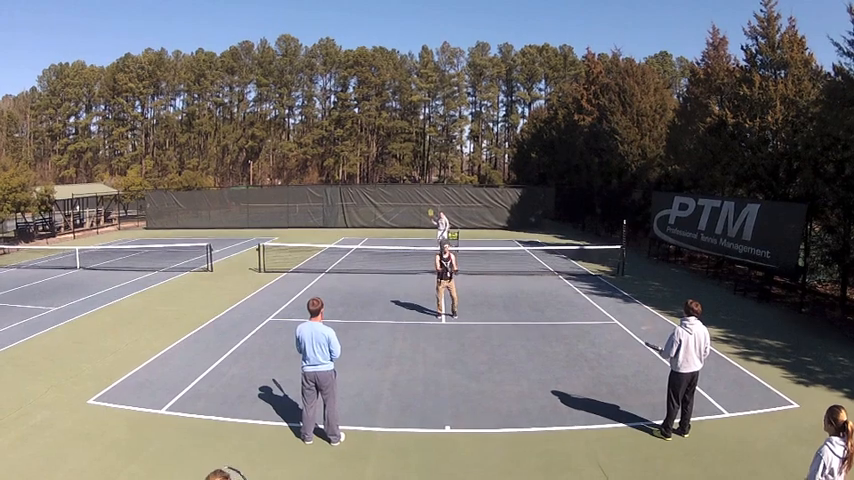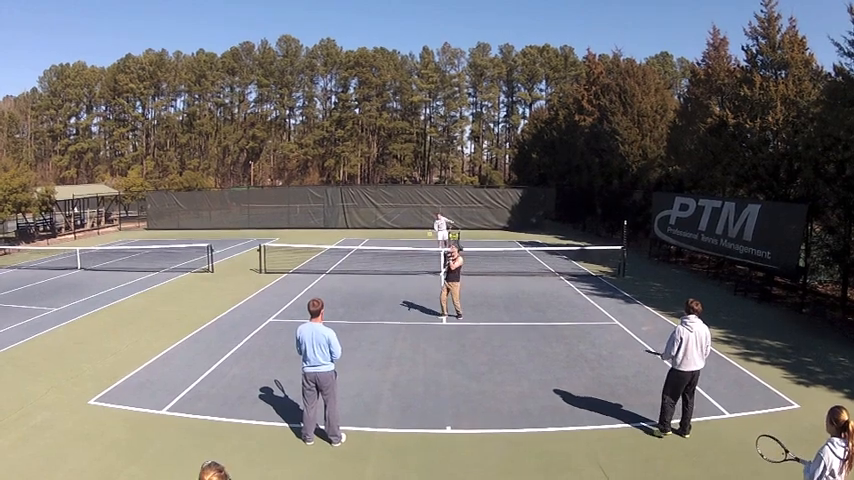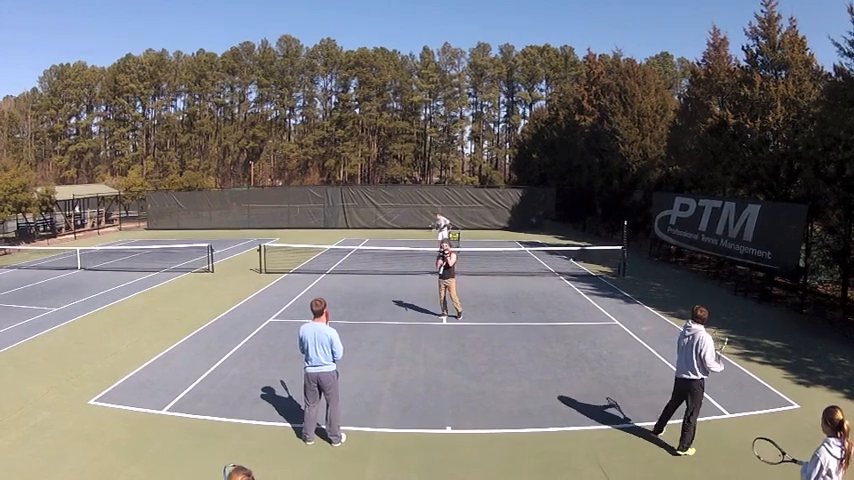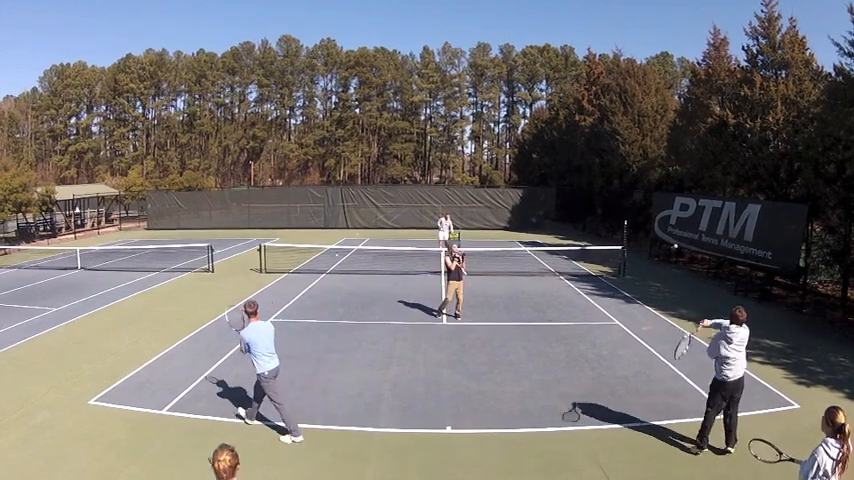
dt=1s
person 1, frame 1
left shoulder: (300, 329)
right shoulder: (328, 331)
left elbow: (299, 350)
right elbow: (336, 354)
left hip: (307, 371)
right hip: (326, 372)
left knee: (308, 405)
right knee: (330, 405)
left ankle: (307, 435)
right ankle: (334, 437)
person 1, frame 2
left shoulder: (300, 330)
right shoulder: (328, 332)
left elbow: (299, 351)
right elbow: (337, 355)
left hip: (308, 372)
right hip: (326, 372)
left knee: (309, 405)
right knee: (331, 406)
left ankle: (308, 436)
right ankle: (335, 438)
person 1, frame 3
left shoulder: (303, 329)
right shoulder: (331, 332)
left elbow: (302, 350)
right elbow: (338, 356)
left hip: (310, 372)
right hip: (328, 373)
left knee: (310, 406)
right knee: (332, 406)
left ankle: (308, 436)
right ankle: (335, 437)
person 1, frame 4
left shoulder: (245, 333)
right shoulder: (269, 326)
left elbow: (245, 350)
left hip: (265, 371)
right hip: (275, 365)
left knee: (278, 402)
right knee: (258, 392)
left ankle: (295, 433)
right ankle: (250, 416)
person 2, frame 1
left shoulder: (679, 330)
right shoulder: (703, 330)
left elbow: (669, 353)
right elbow: (706, 352)
left wrist: (661, 352)
left hip: (680, 372)
right hip: (695, 371)
left knee: (674, 402)
right knee: (688, 401)
left ankle: (666, 431)
right ankle: (684, 429)
person 2, frame 2
left shoulder: (680, 329)
right shoulder: (704, 329)
left elbow: (670, 351)
right elbow: (707, 351)
left wrist: (664, 356)
left hip: (680, 370)
right hip: (696, 370)
left knee: (669, 398)
right knee: (688, 400)
left ankle: (664, 427)
right ankle: (685, 429)
person 2, frame 3
left shoulder: (683, 334)
right shoulder: (705, 337)
right elbow: (709, 364)
right wrist: (721, 365)
left hip: (680, 378)
right hip: (695, 380)
left knee: (673, 404)
right knee: (691, 414)
left ankle: (658, 429)
right ankle: (684, 447)
person 2, frame 4
left shoulder: (718, 339)
right shoulder: (745, 331)
left elbow: (711, 354)
right elbow: (726, 324)
right wrist: (711, 322)
left hip: (722, 381)
right hip: (738, 379)
left knee: (711, 412)
right knee: (731, 413)
left ankle: (701, 444)
right ankle: (730, 444)
